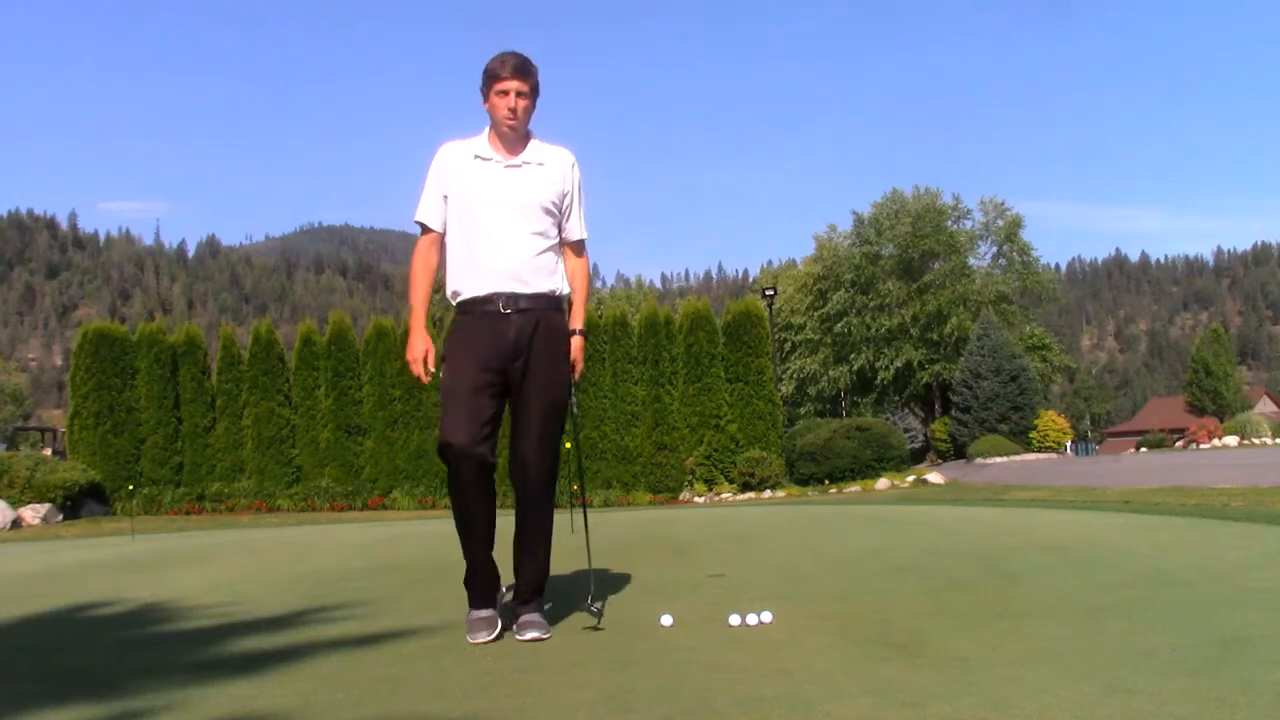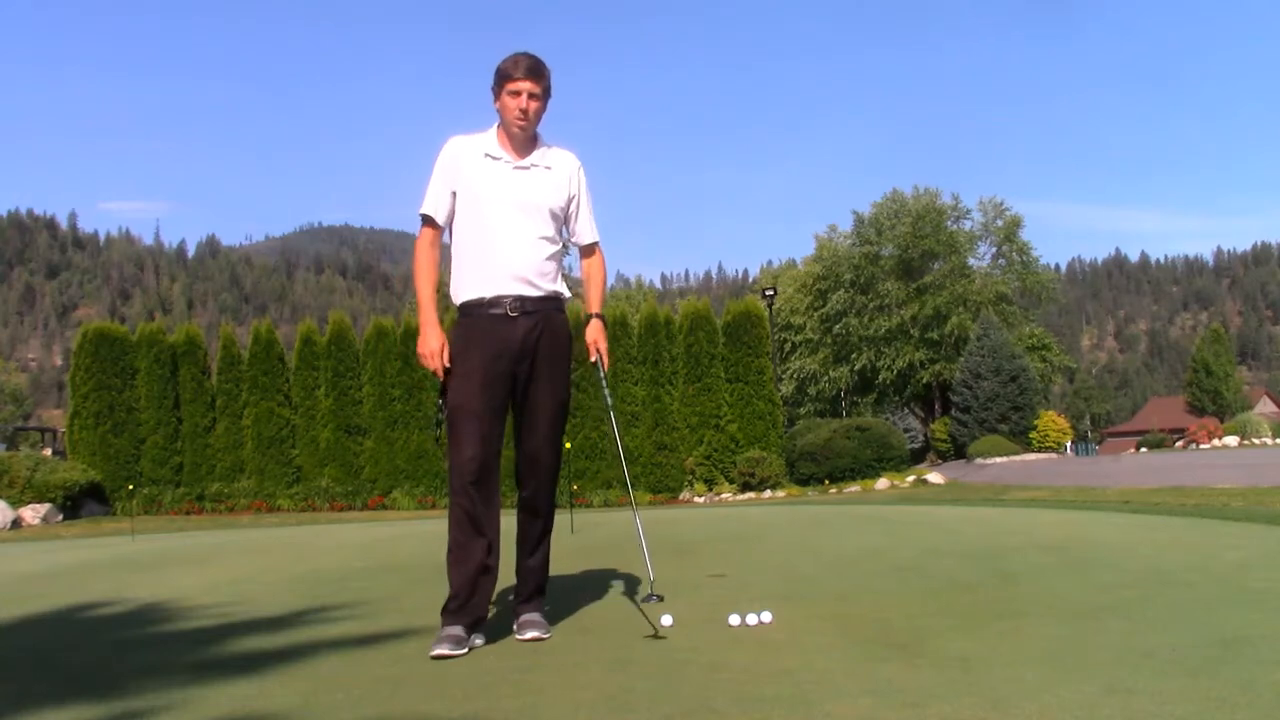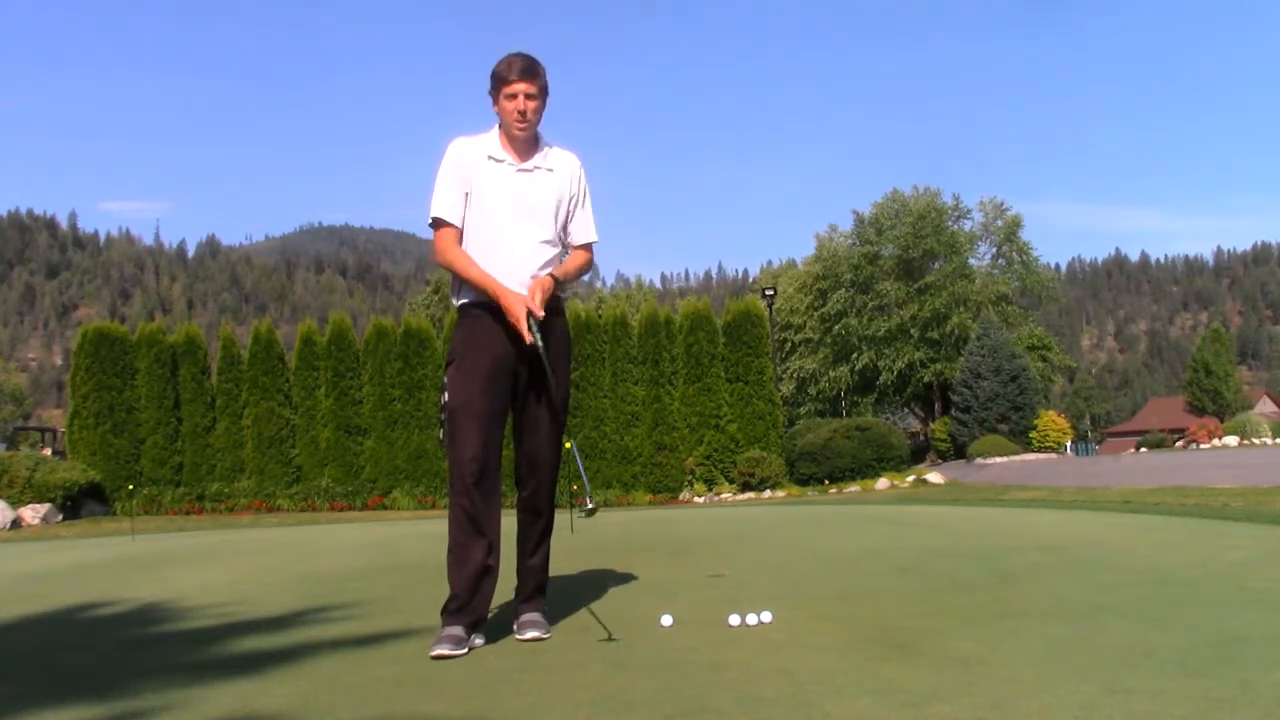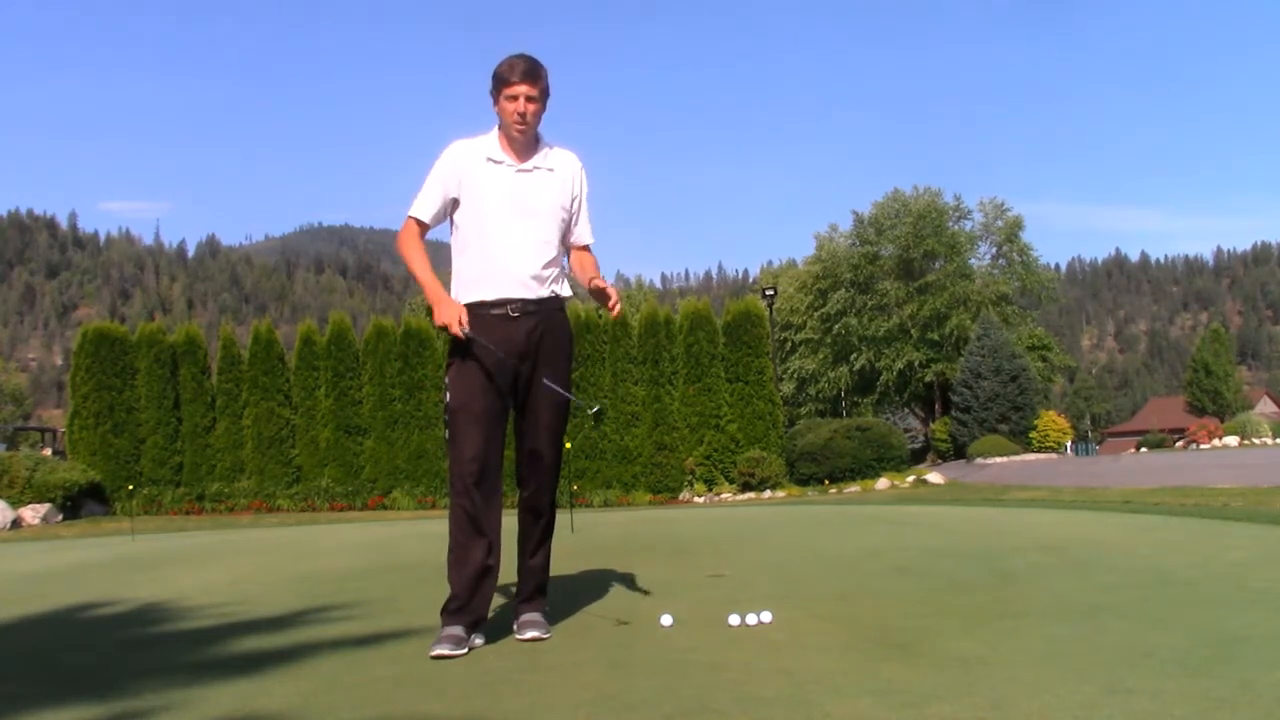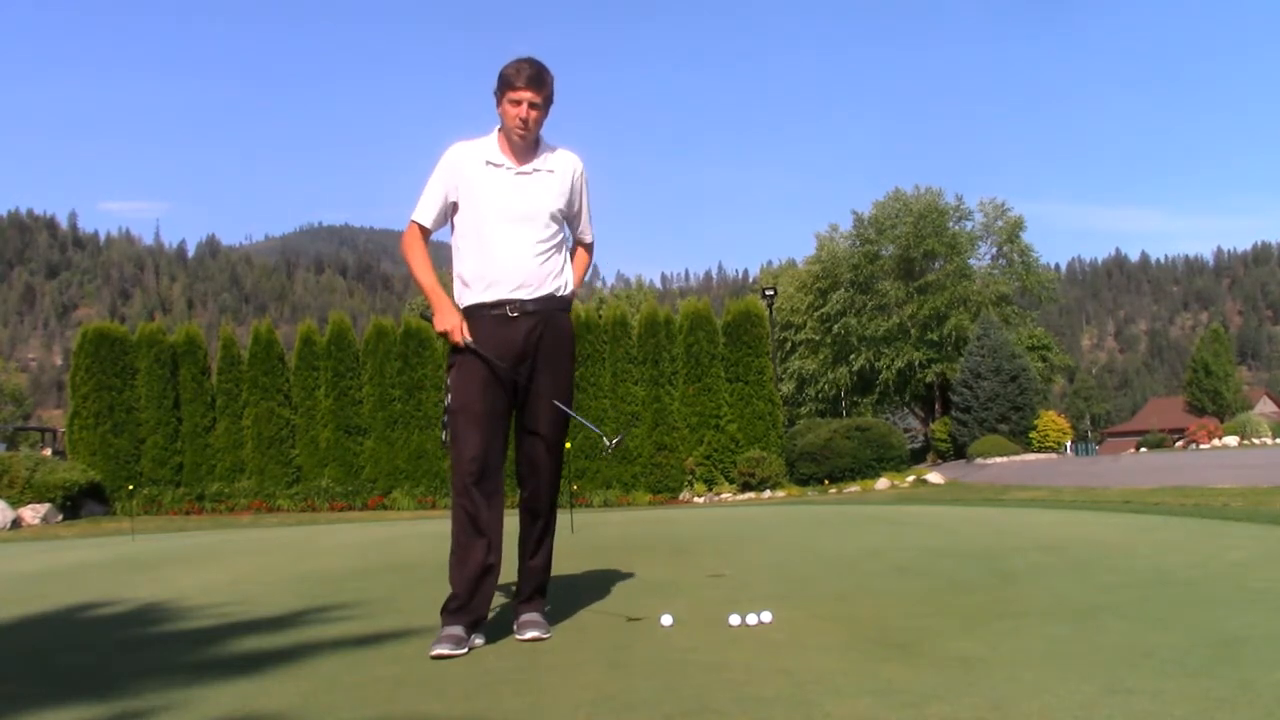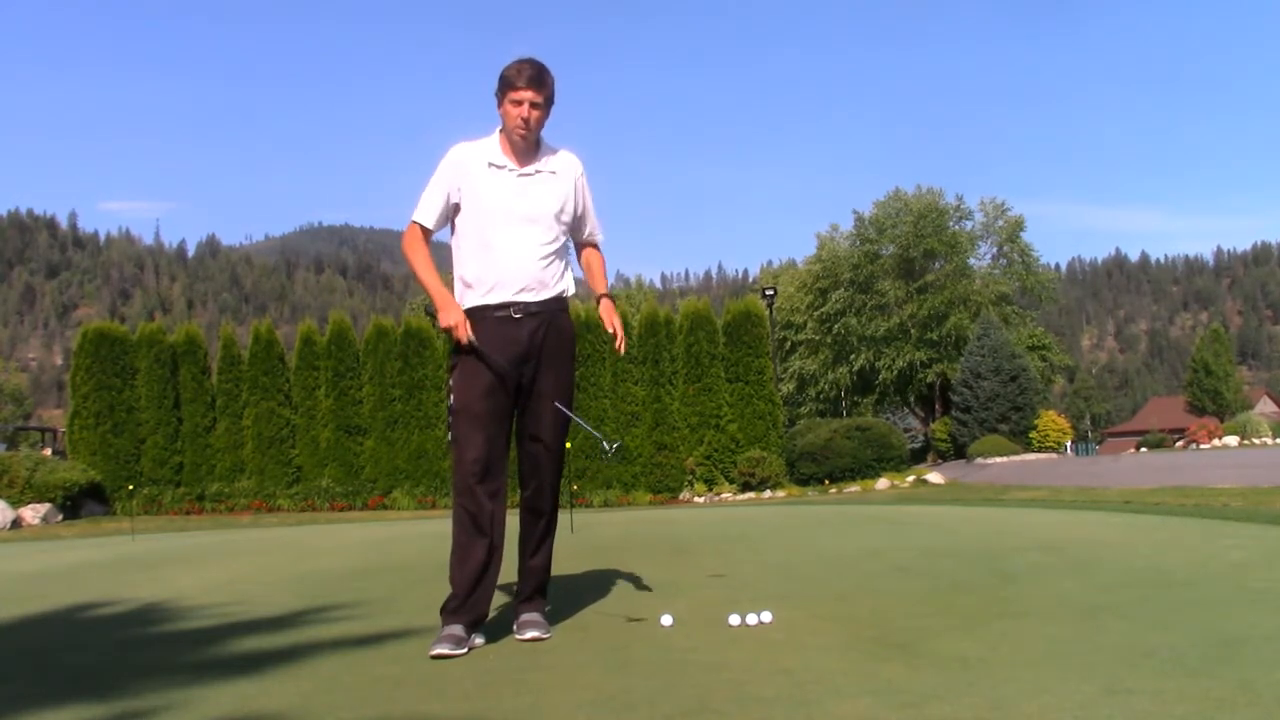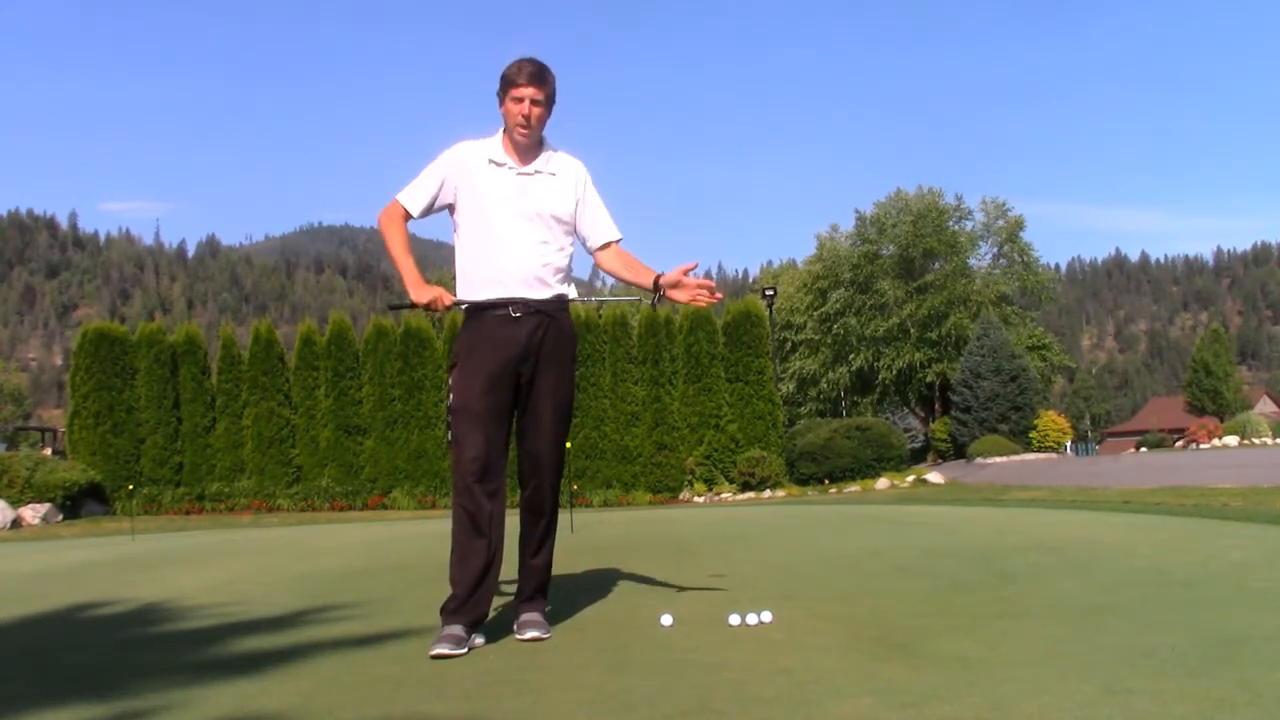
dt=0.5s
person 1, frame 1
left shoulder: (561, 164)
right shoulder: (451, 159)
left elbow: (575, 252)
right elbow: (428, 245)
left wrist: (577, 330)
right wrist: (417, 328)
left hip: (542, 322)
right hip: (476, 322)
left knee: (535, 465)
right knee: (462, 446)
left ankle: (529, 601)
right ankle: (483, 591)
person 1, frame 2
left shoulder: (567, 167)
right shoulder: (459, 153)
left elbow: (590, 251)
right elbow: (428, 239)
left wrist: (595, 318)
right wrist: (428, 321)
left hip: (545, 324)
right hip: (479, 323)
left knee: (539, 466)
right knee: (472, 467)
left ankle: (530, 601)
right ankle: (463, 615)
person 1, frame 3
left shoulder: (567, 166)
right shoulder: (463, 154)
left elbow: (583, 252)
right elbow: (445, 245)
left wrist: (548, 281)
right wrist: (503, 293)
left hip: (546, 324)
right hip: (483, 321)
left knee: (540, 466)
right knee: (472, 464)
left ankle: (531, 602)
right ankle: (464, 614)
person 1, frame 4
left shoulder: (568, 167)
right shoulder: (461, 157)
left elbow: (579, 248)
right elbow: (410, 233)
left wrist: (597, 283)
right wrist: (437, 296)
left hip: (546, 323)
right hip: (479, 323)
left knee: (541, 467)
right knee: (472, 467)
left ankle: (531, 602)
right ankle: (463, 614)
person 1, frame 5
left shoulder: (569, 168)
right shoulder: (461, 159)
left elbow: (583, 242)
right elbow: (414, 235)
left wrist: (565, 296)
right wrist: (441, 303)
left hip: (547, 324)
right hip: (479, 324)
left knee: (542, 467)
right knee: (475, 466)
left ankle: (531, 603)
right ankle: (463, 615)
person 1, frame 6
left shoulder: (569, 169)
right shoulder: (462, 160)
left elbow: (589, 244)
right elbow: (415, 235)
left wrist: (603, 299)
right wrist: (444, 300)
left hip: (548, 327)
right hip: (481, 327)
left knee: (543, 469)
right knee: (476, 468)
left ankle: (531, 602)
right ankle: (463, 614)
person 1, frame 7
left shoulder: (571, 172)
right shoulder: (463, 160)
left elbow: (606, 249)
right elbow: (392, 216)
left wrist: (659, 283)
right wrist: (416, 282)
left hip: (550, 327)
right hip: (486, 325)
left knee: (542, 467)
right knee: (476, 467)
left ankle: (531, 602)
right ankle: (464, 614)
